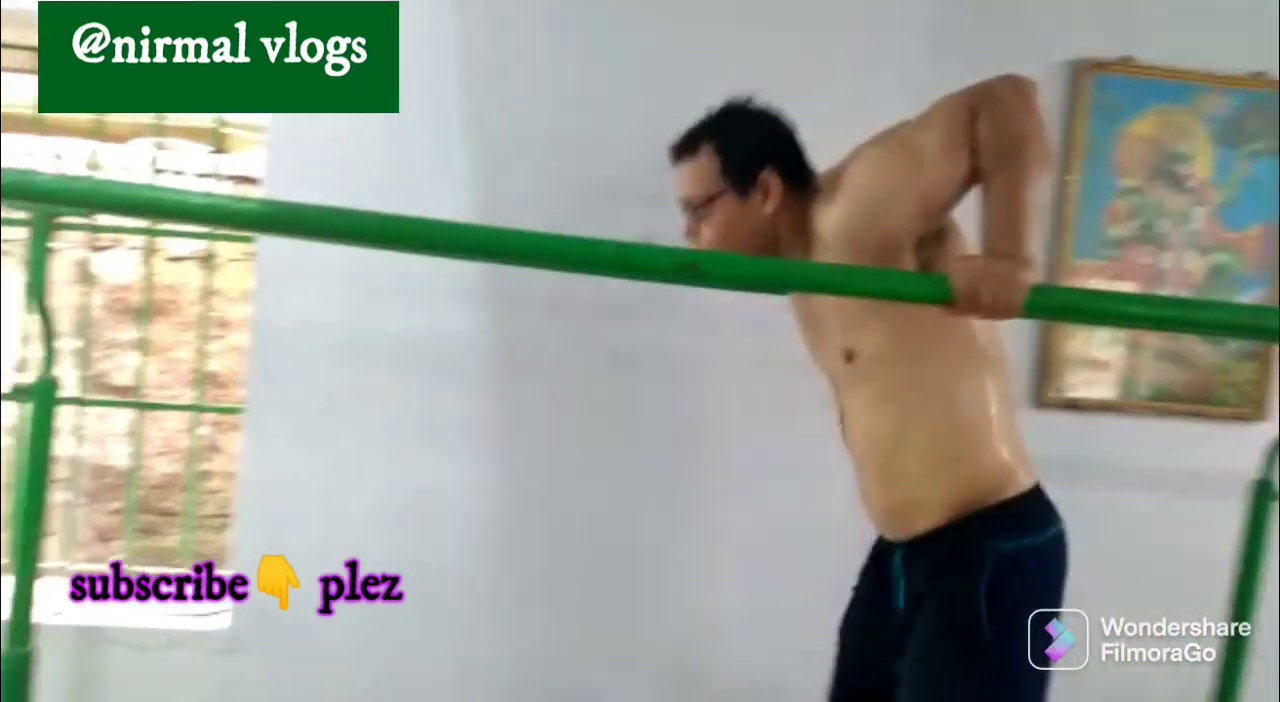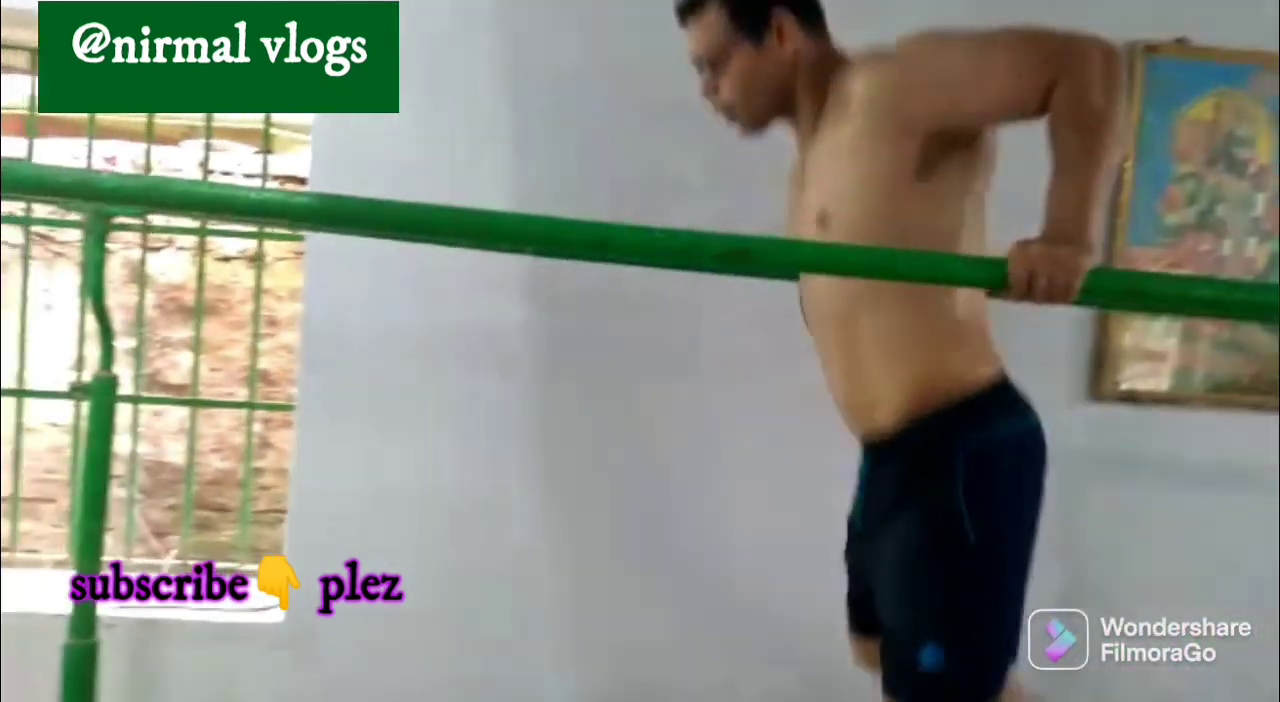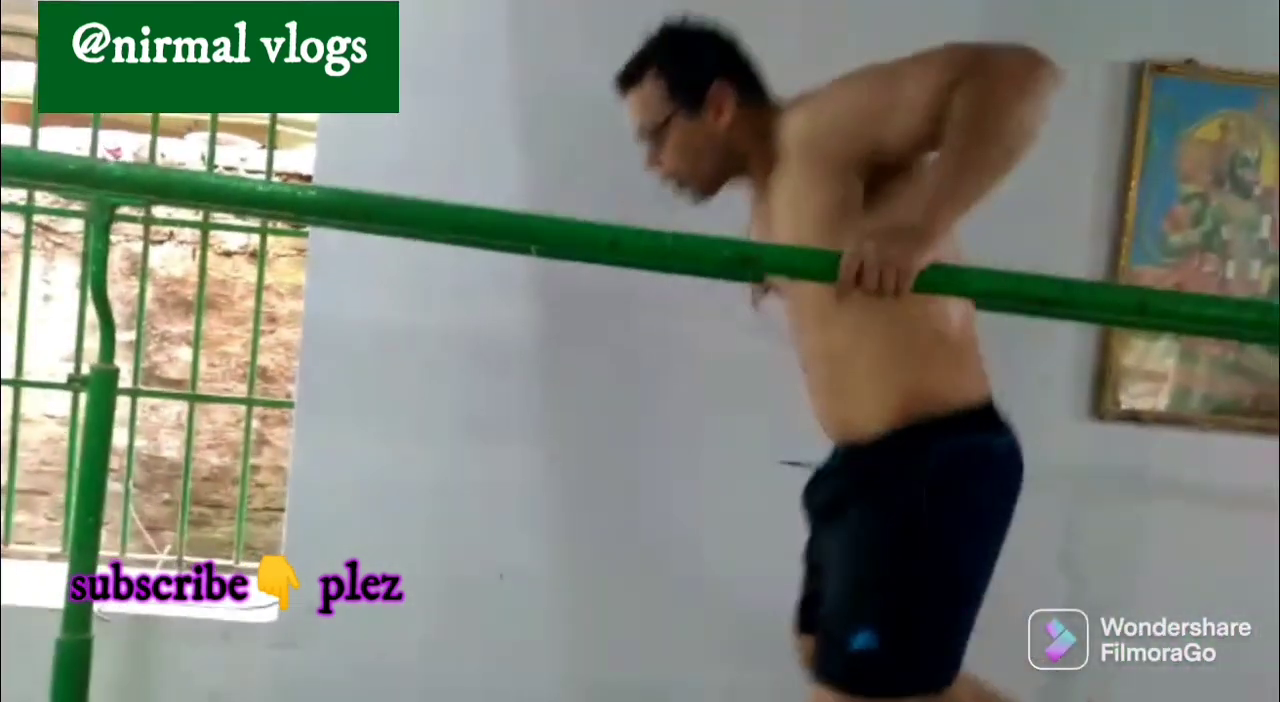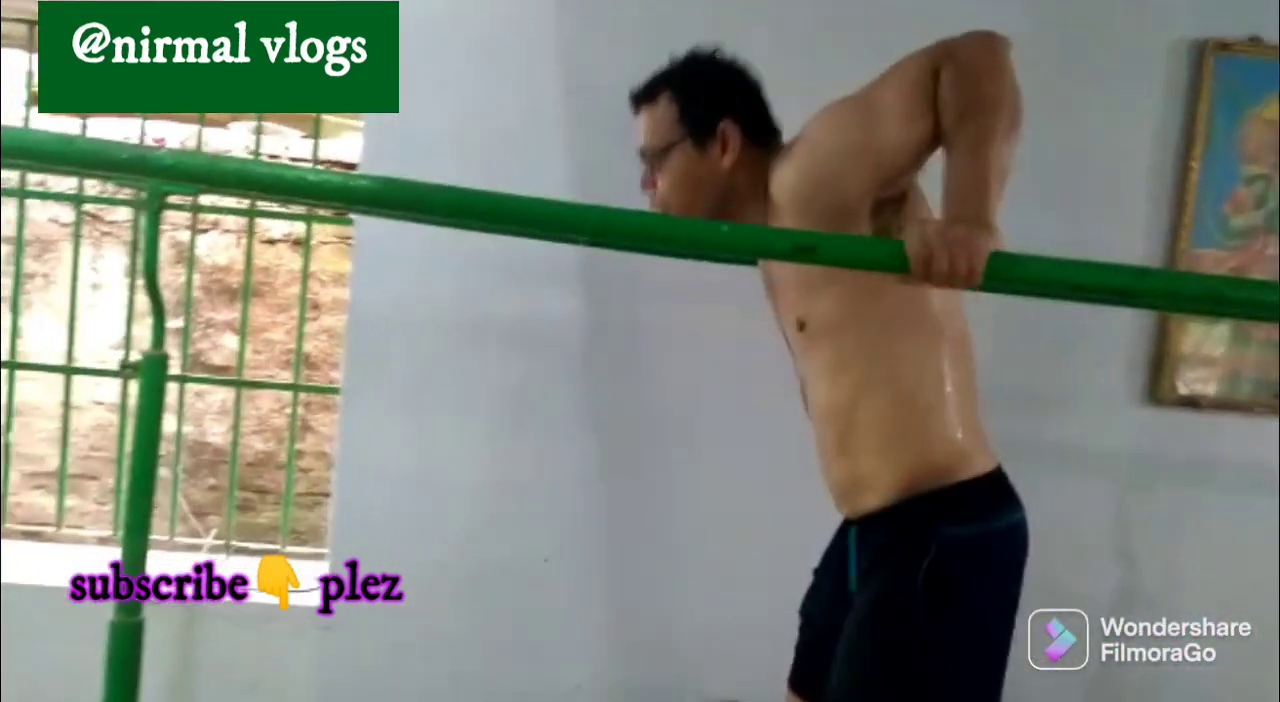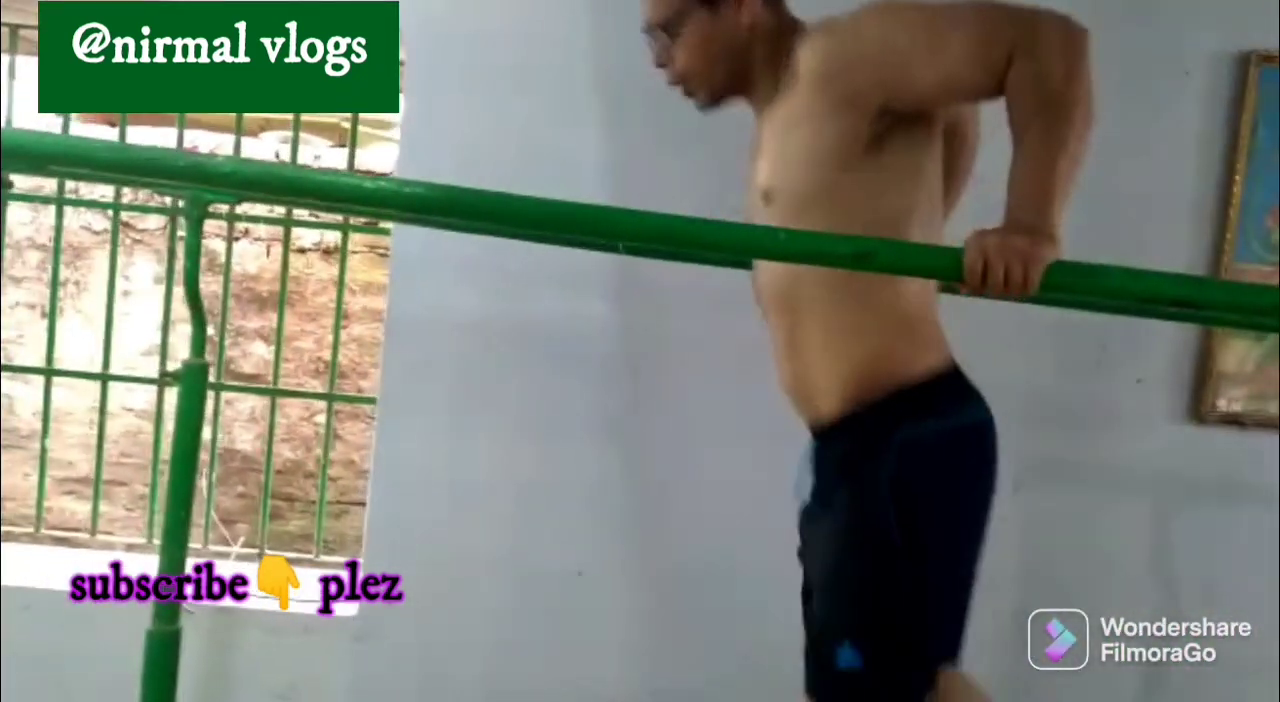
dt=0.2s
person 1, frame 1
left shoulder: (856, 220)
right shoulder: (810, 247)
left elbow: (1006, 100)
left wrist: (1008, 252)
left hip: (987, 553)
right hip: (909, 551)
person 1, frame 2
left shoulder: (886, 90)
right shoulder: (822, 127)
left elbow: (1091, 63)
left wrist: (1069, 233)
left hip: (963, 457)
right hip: (898, 457)
person 1, frame 3
left shoulder: (819, 132)
right shoulder: (777, 178)
left elbow: (1020, 73)
left wrist: (921, 222)
left hip: (940, 466)
right hip: (875, 472)
person 1, frame 4
left shoulder: (811, 182)
right shoulder: (777, 208)
left elbow: (976, 57)
left wrist: (970, 220)
left hip: (944, 543)
right hip: (882, 533)
person 1, frame 5
left shoulder: (840, 59)
right shoulder: (789, 102)
right elbow: (950, 124)
left wrist: (1030, 223)
left hip: (909, 445)
right hip: (862, 445)
